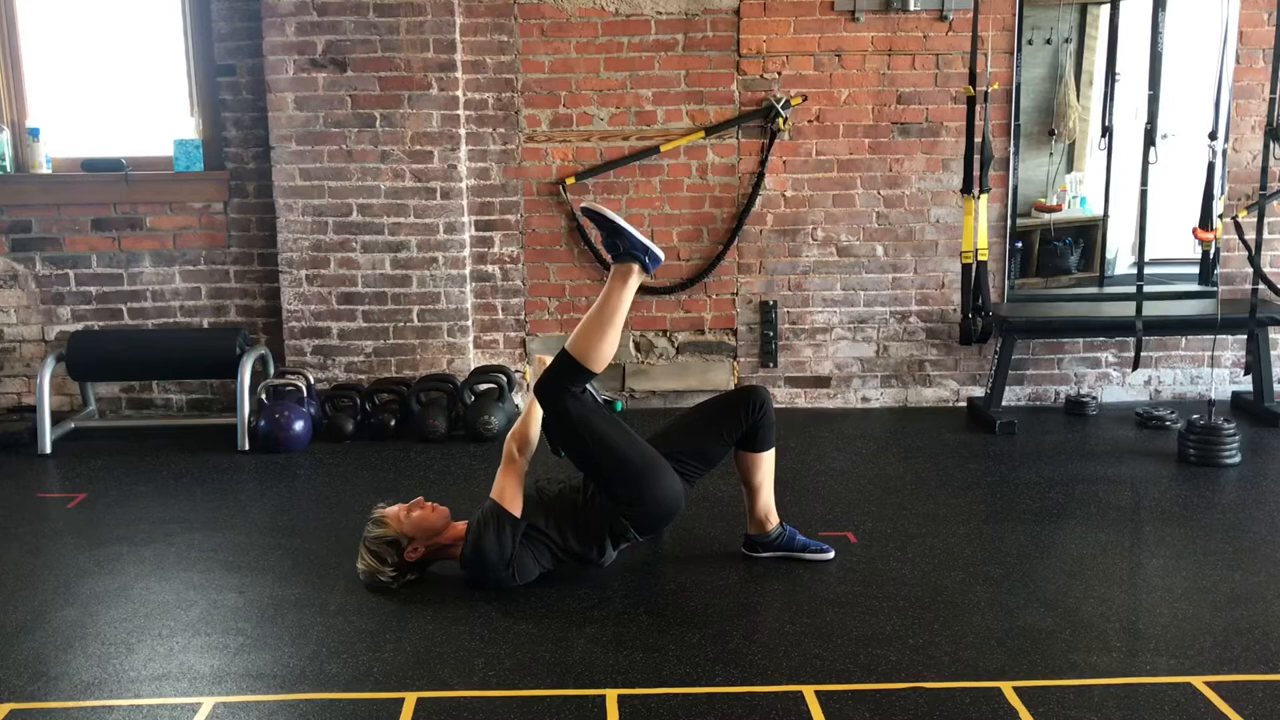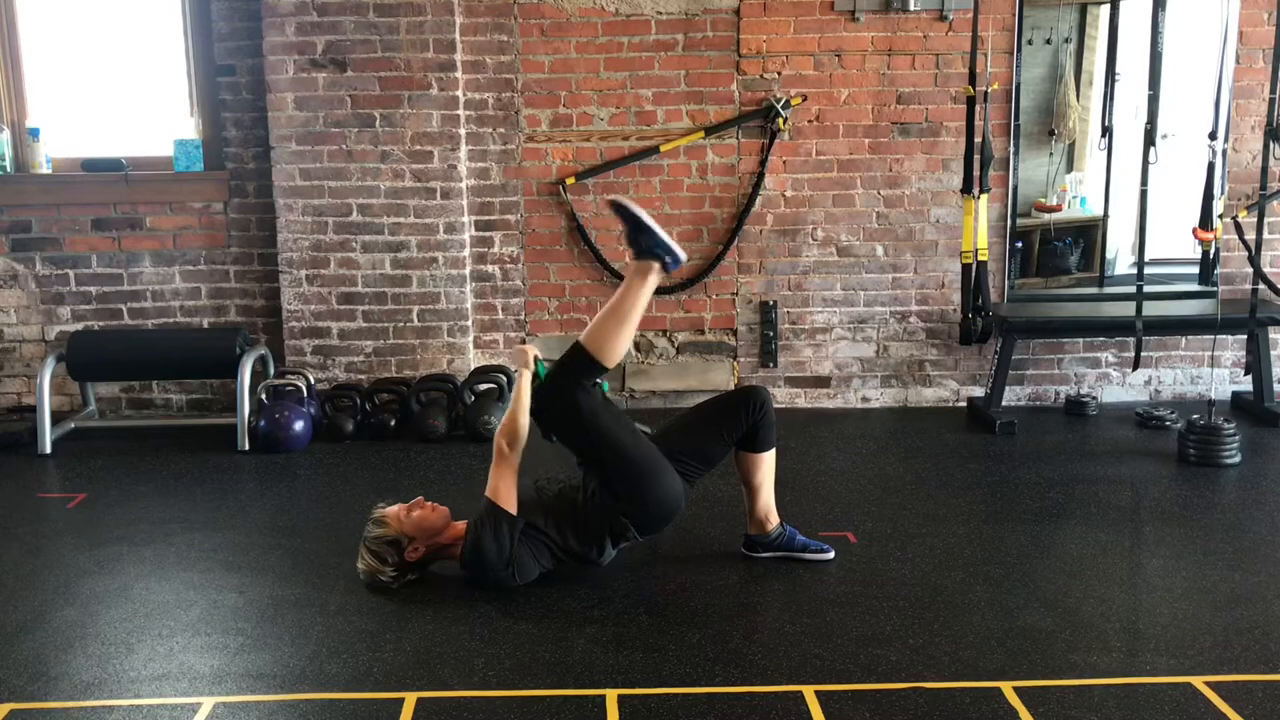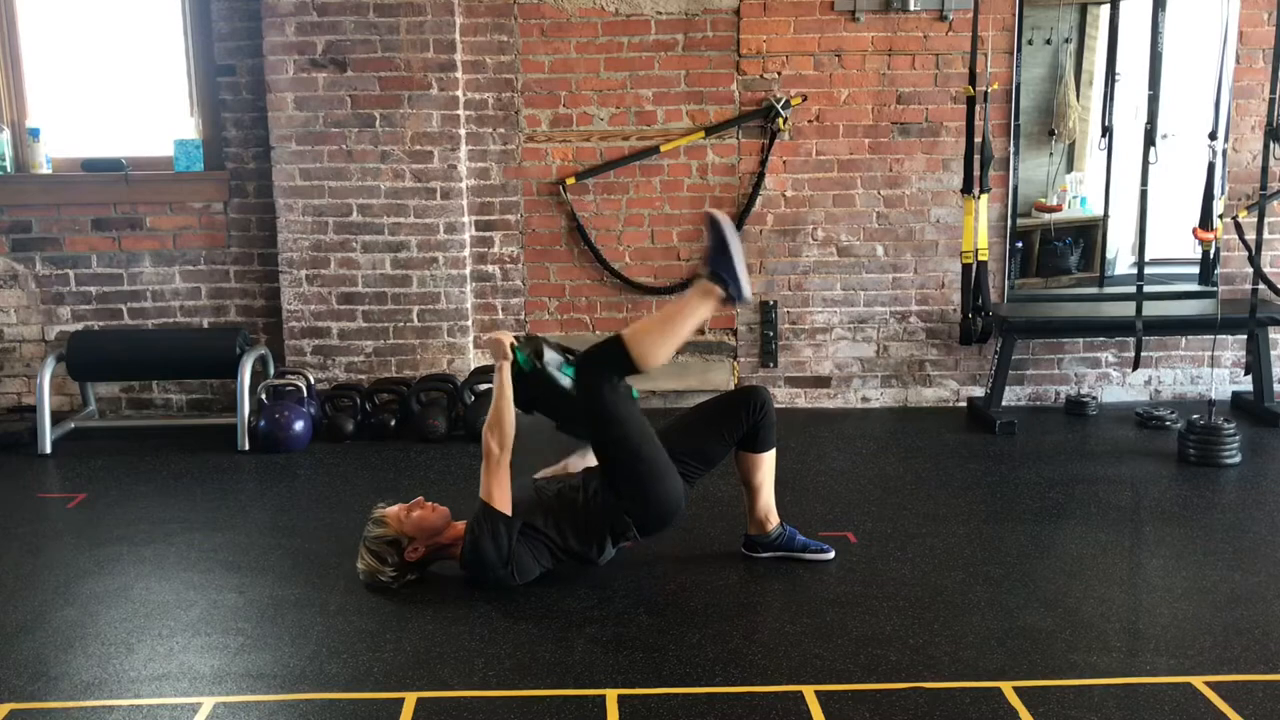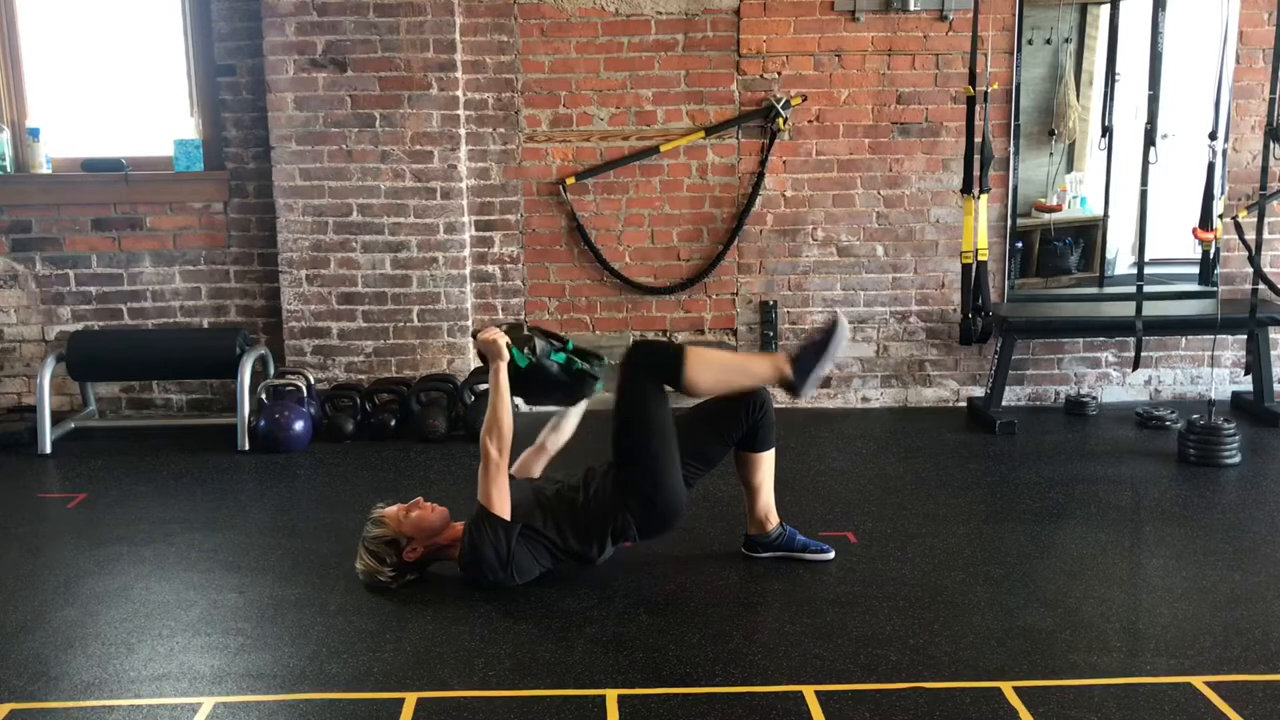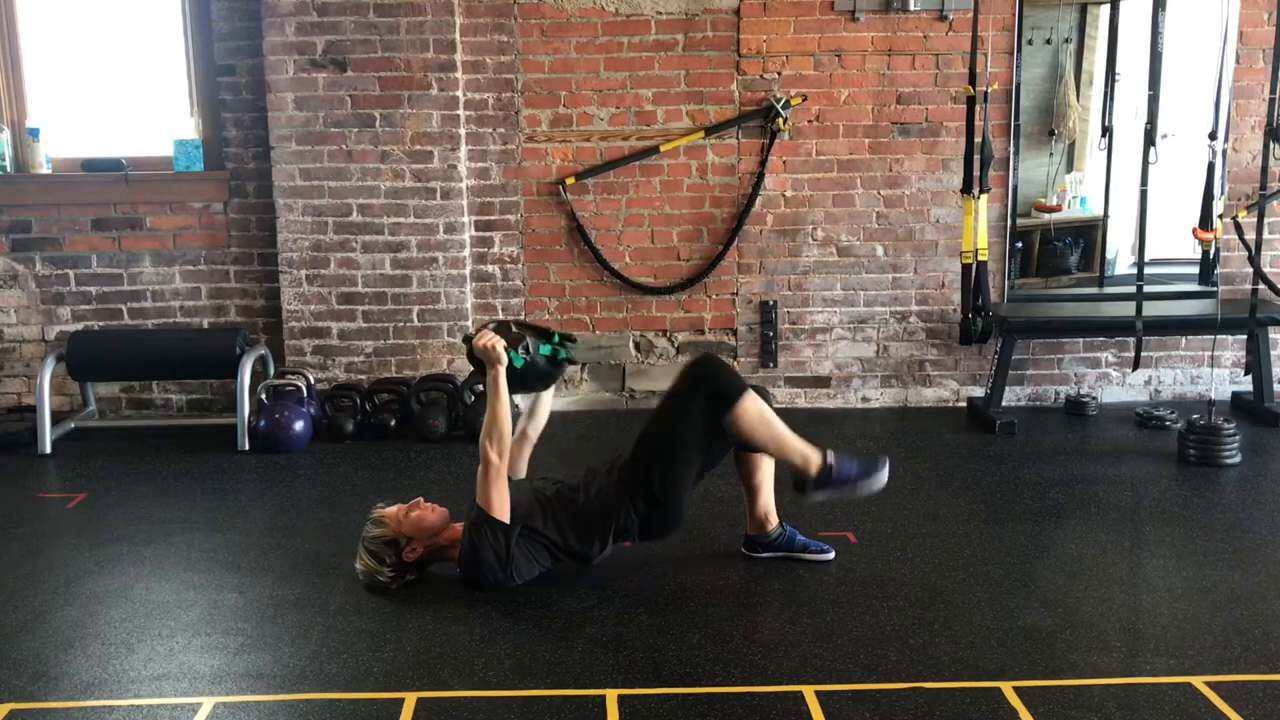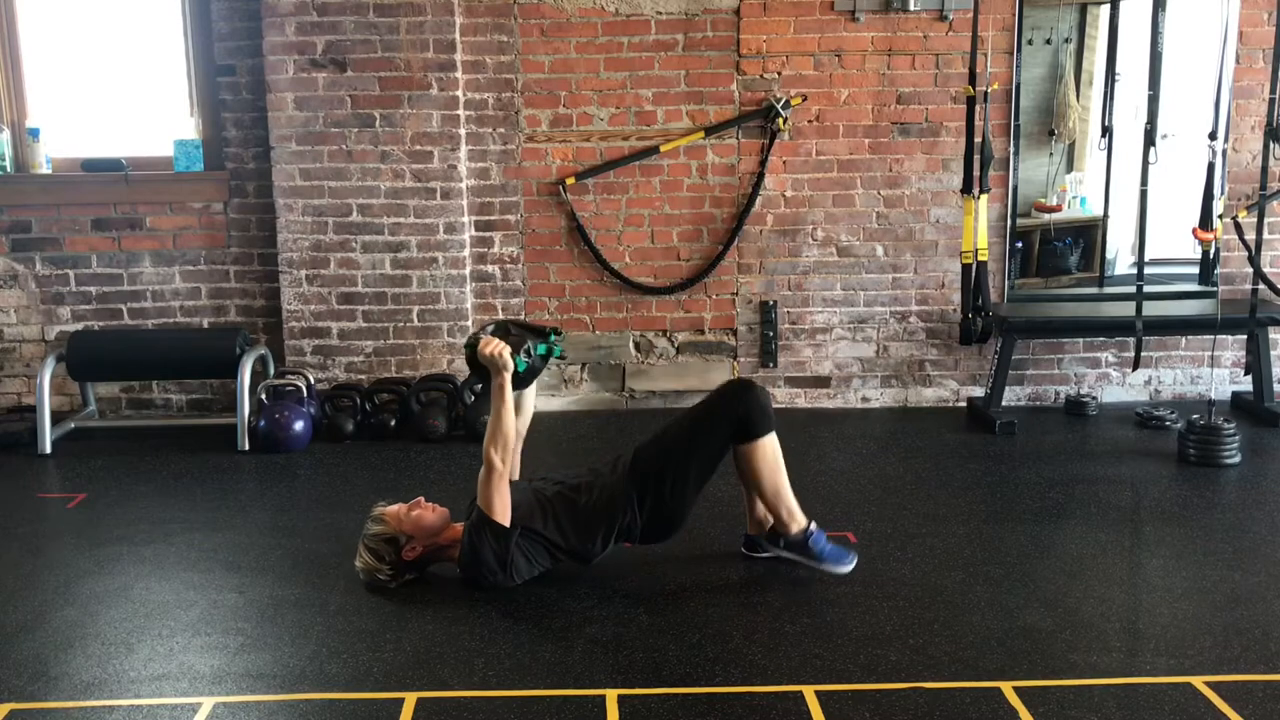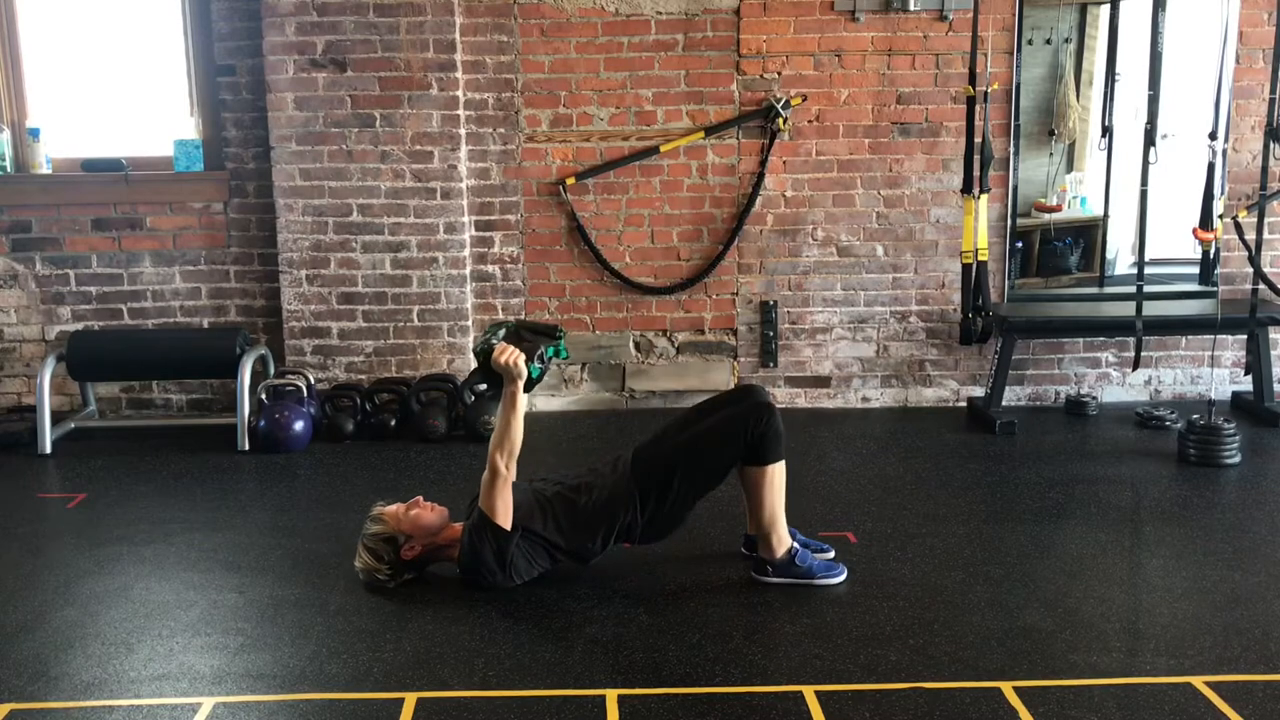
dt=0.2s
person 1, frame 1
left shoulder: (482, 532)
right shoulder: (484, 554)
right elbow: (517, 454)
right wrist: (542, 383)
left hip: (649, 487)
right hip: (644, 497)
left knee: (751, 402)
right knee: (558, 389)
left ankle: (766, 531)
right ankle: (629, 269)
person 1, frame 2
left shoulder: (481, 533)
right shoulder: (483, 553)
right elbow: (507, 449)
right wrist: (524, 374)
left hip: (644, 487)
right hip: (644, 498)
left knee: (751, 402)
right knee: (562, 386)
left ankle: (766, 531)
right ankle: (647, 267)
person 1, frame 3
left shoulder: (482, 535)
right shoulder: (484, 555)
left elbow: (538, 481)
right elbow: (497, 452)
left wrist: (603, 437)
right wrist: (502, 366)
left hip: (642, 488)
right hip: (643, 500)
left knee: (751, 402)
right knee: (594, 370)
left ankle: (766, 530)
right ankle: (713, 288)
person 1, frame 4
left shoulder: (477, 535)
right shoulder: (483, 559)
left elbow: (541, 453)
right elbow: (493, 458)
left wrist: (576, 397)
right wrist: (497, 368)
right hip: (638, 502)
left knee: (750, 407)
right knee: (646, 360)
left ankle: (765, 530)
right ankle: (790, 369)
person 1, frame 5
left shoulder: (478, 530)
right shoulder: (483, 558)
left elbow: (520, 445)
right elbow: (493, 459)
left wrist: (543, 382)
right wrist: (495, 370)
left hip: (620, 484)
right hip: (643, 501)
left knee: (747, 398)
right knee: (706, 375)
left ankle: (766, 530)
right ankle: (816, 468)
person 1, frame 6
left shoulder: (474, 529)
right shoulder: (482, 557)
left elbow: (512, 445)
right elbow: (495, 463)
right wrist: (500, 377)
left hip: (625, 478)
right hip: (644, 502)
left knee: (745, 402)
right knee: (742, 400)
left ankle: (763, 530)
right ankle: (795, 532)
person 1, frame 7
left shoulder: (476, 524)
right shoulder: (482, 558)
left elbow: (502, 465)
right elbow: (500, 467)
left wrist: (519, 379)
right wrist: (512, 384)
left hip: (627, 476)
right hip: (644, 502)
left knee: (748, 398)
right knee: (758, 418)
left ankle: (762, 532)
right ankle: (778, 554)
